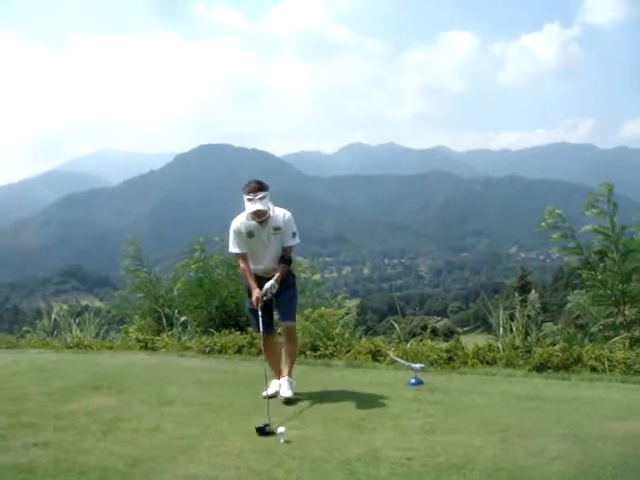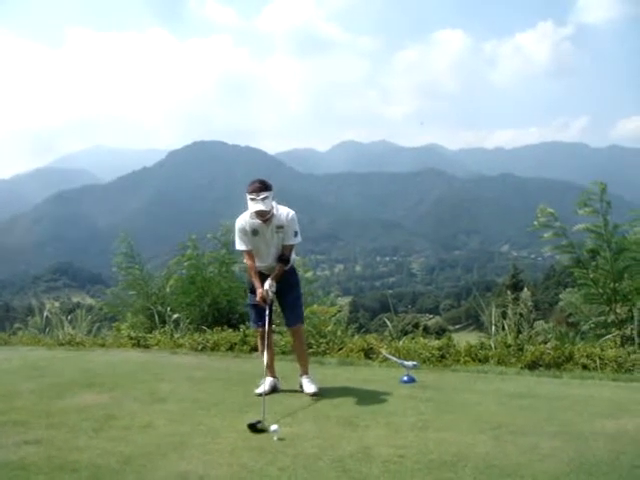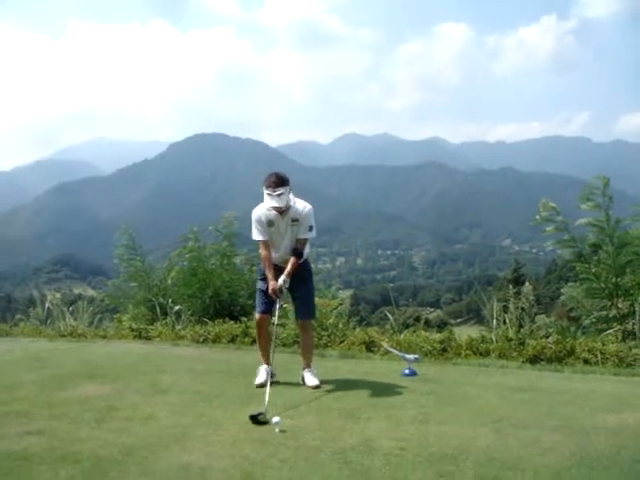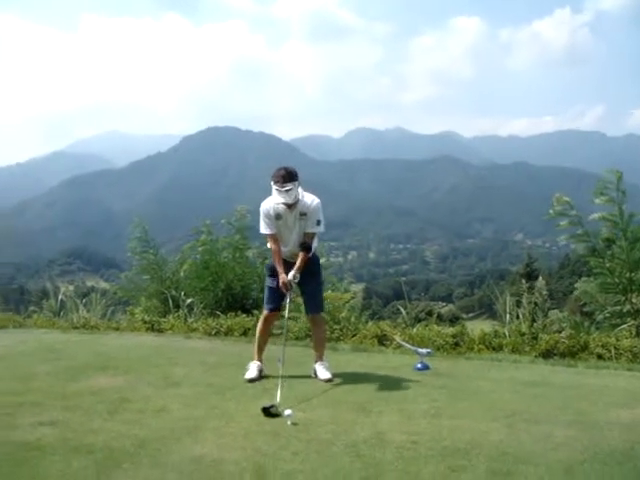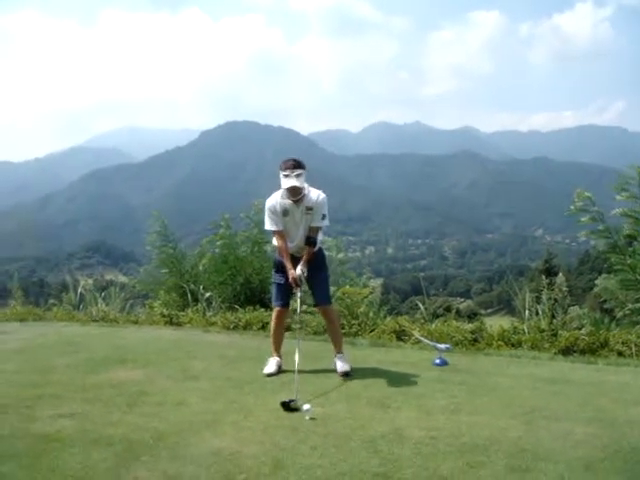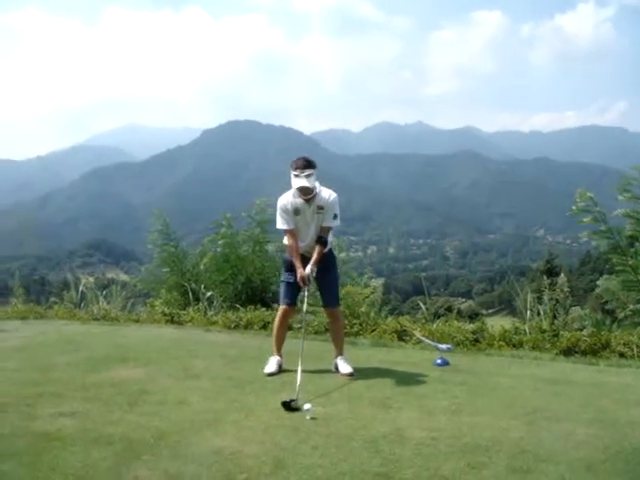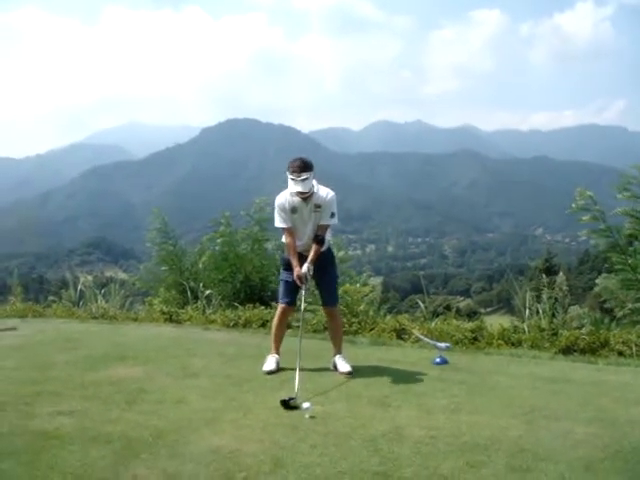
dt=0.3s
person 1, frame 1
left shoulder: (284, 217)
right shoulder: (238, 225)
left elbow: (287, 255)
right elbow: (243, 261)
left wrist: (275, 281)
right wrist: (254, 289)
left hip: (282, 278)
right hip: (255, 279)
left knee: (288, 326)
right knee: (266, 334)
left ankle: (286, 379)
right ankle: (277, 379)
person 1, frame 2
left shoulder: (288, 216)
right shoulder: (243, 222)
left elbow: (286, 255)
right elbow: (249, 258)
left wrist: (273, 281)
right wrist: (259, 287)
left hip: (285, 274)
right hip: (258, 276)
left knee: (296, 327)
right knee: (263, 330)
left ankle: (305, 376)
right ankle: (271, 377)
person 1, frame 3
left shoulder: (304, 210)
right shoulder: (259, 213)
left elbow: (300, 249)
right elbow: (265, 249)
left wrist: (286, 277)
right wrist: (272, 279)
left hip: (298, 267)
right hip: (270, 267)
left knee: (305, 321)
right knee: (261, 317)
left ankle: (307, 370)
right ankle: (266, 366)
person 1, frame 4
left shoulder: (313, 204)
right shoulder: (267, 206)
left elbow: (308, 243)
right elbow: (274, 243)
left wrist: (296, 272)
right wrist: (281, 273)
left hip: (307, 262)
right hip: (279, 261)
left knee: (315, 315)
right knee: (269, 313)
left ankle: (319, 363)
right ankle: (256, 362)
person 1, frame 5
left shoulder: (318, 198)
right shoulder: (273, 202)
left elbow: (313, 237)
right elbow: (279, 238)
left wrist: (302, 266)
right wrist: (289, 269)
left hip: (313, 256)
right hip: (284, 257)
left knee: (326, 307)
right knee: (280, 309)
left ankle: (339, 355)
right ankle: (275, 357)
person 1, frame 6
left shoulder: (330, 198)
right shoulder: (285, 201)
left elbow: (323, 237)
right elbow: (290, 237)
left wrist: (312, 265)
right wrist: (299, 268)
left hip: (322, 256)
right hip: (294, 256)
left knee: (333, 309)
right knee: (285, 308)
left ankle: (339, 358)
right ankle: (276, 356)
person 1, frame 7
left shoulder: (327, 197)
right shoulder: (282, 199)
left elbow: (321, 235)
right elbow: (289, 236)
left wrist: (309, 264)
right wrist: (296, 266)
left hip: (321, 255)
right hip: (293, 255)
left knee: (332, 307)
right knee: (284, 306)
left ankle: (338, 356)
right ankle: (273, 354)
